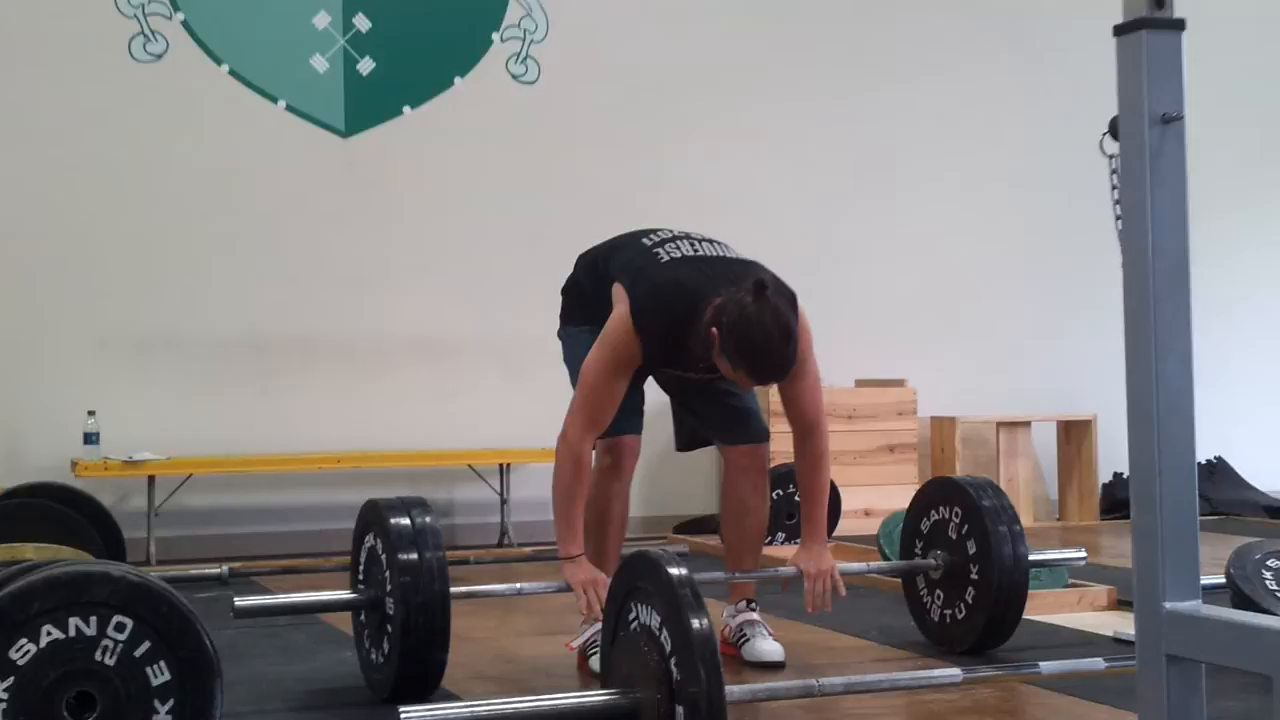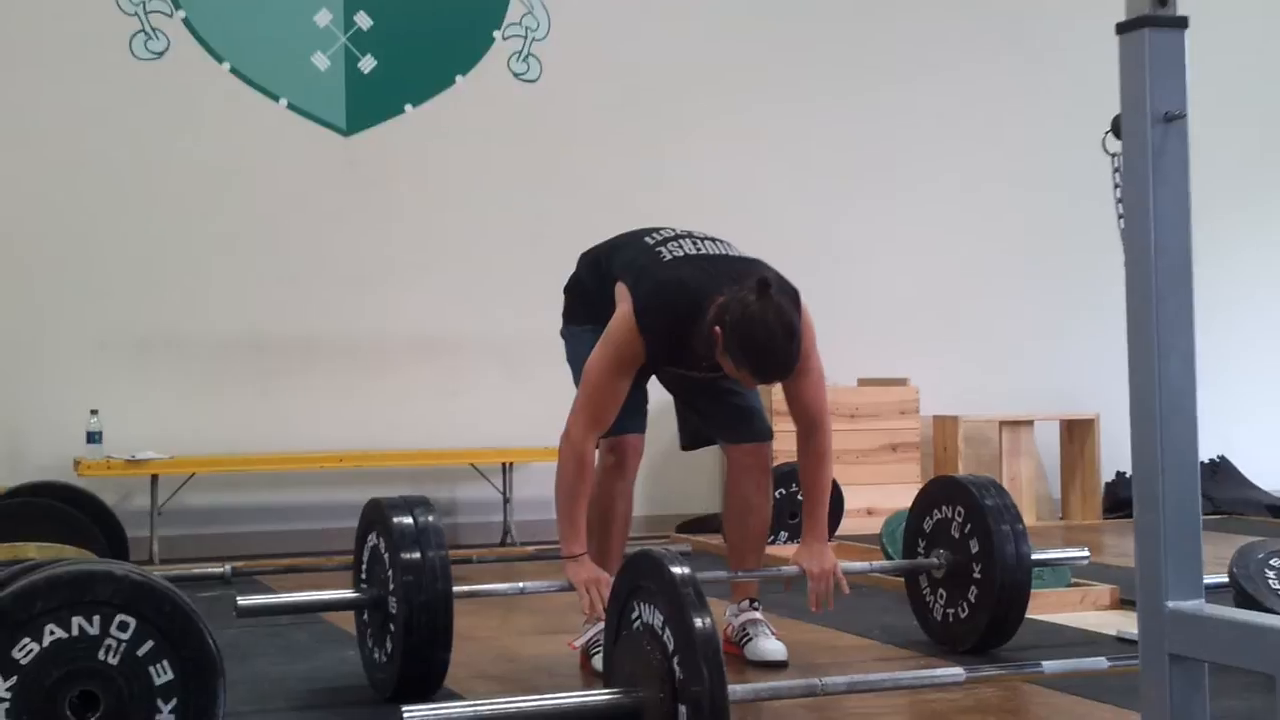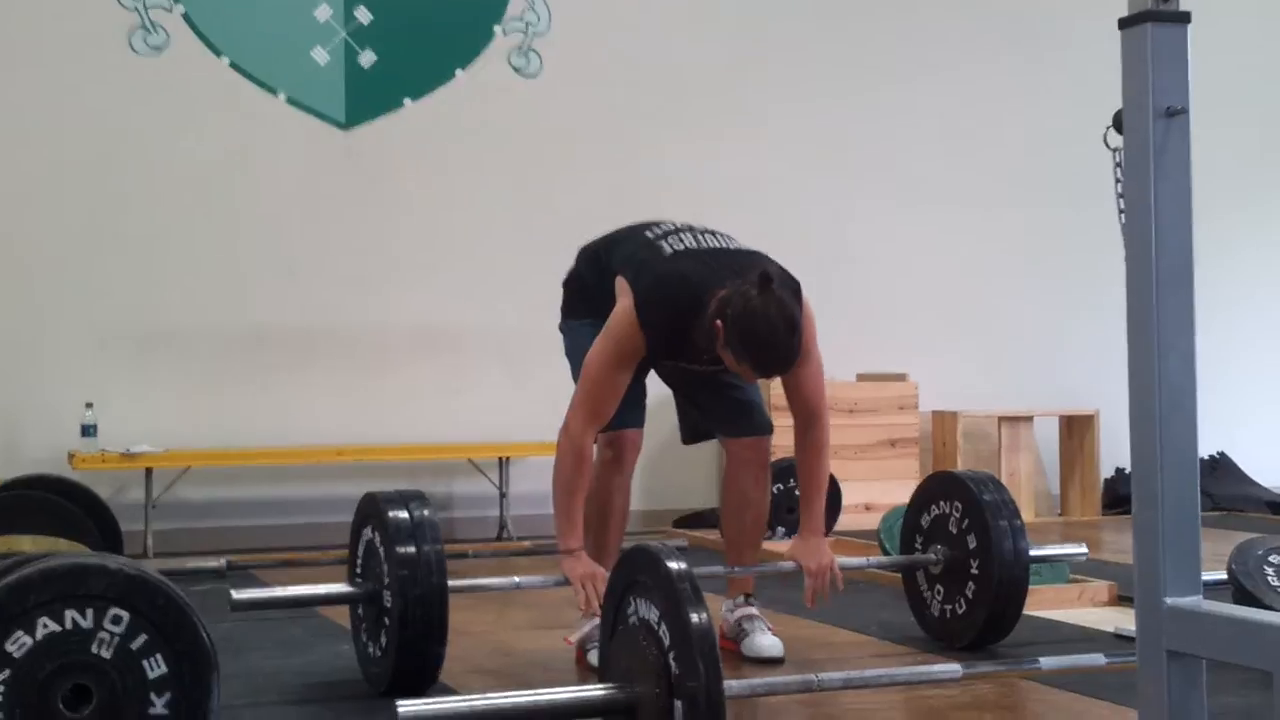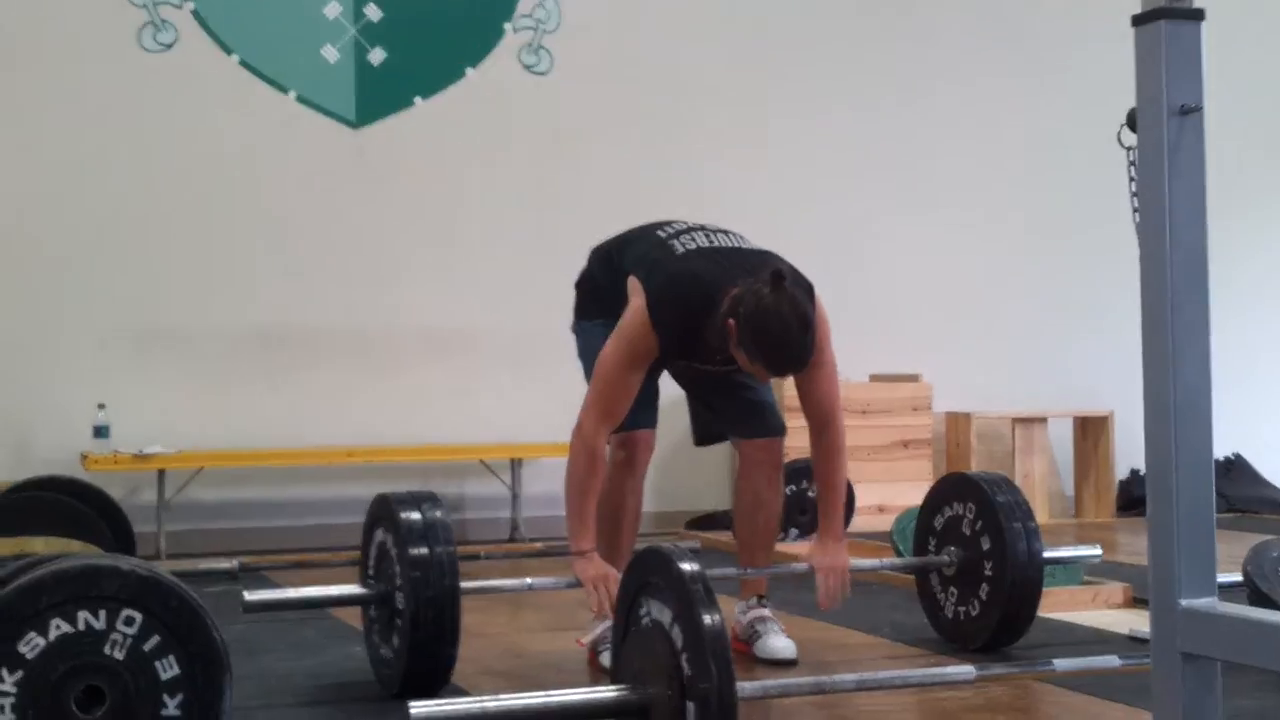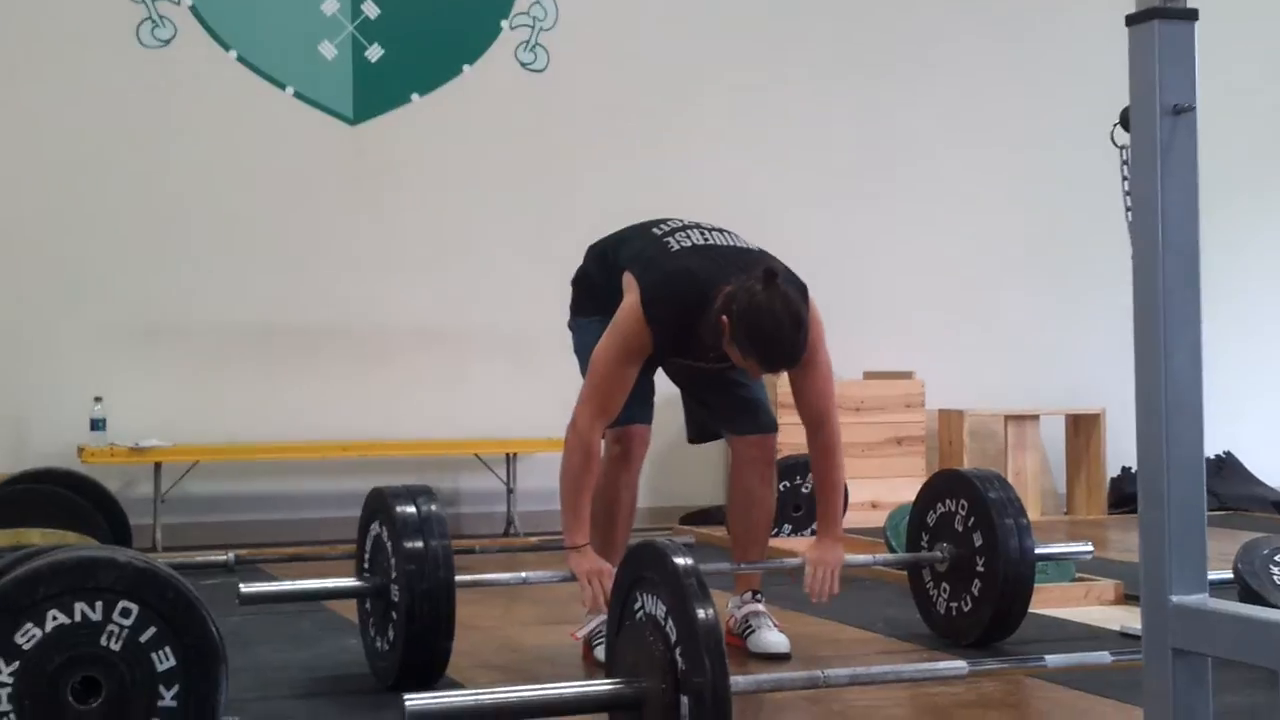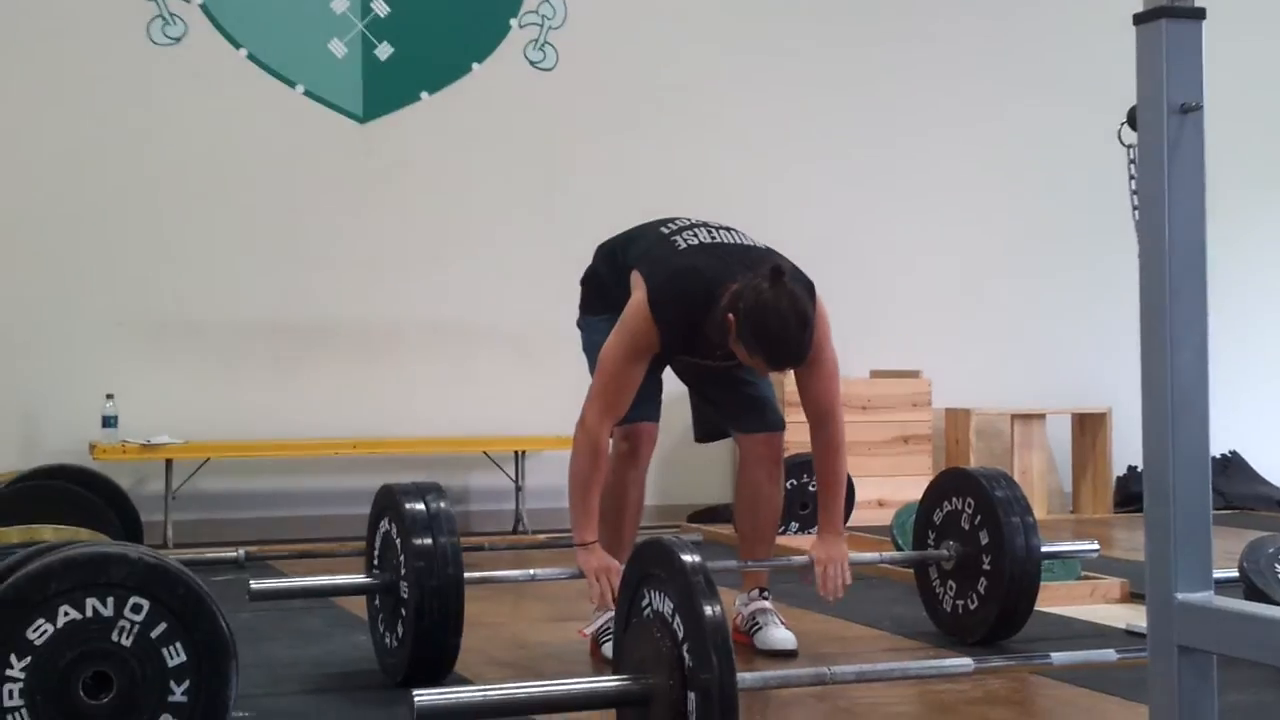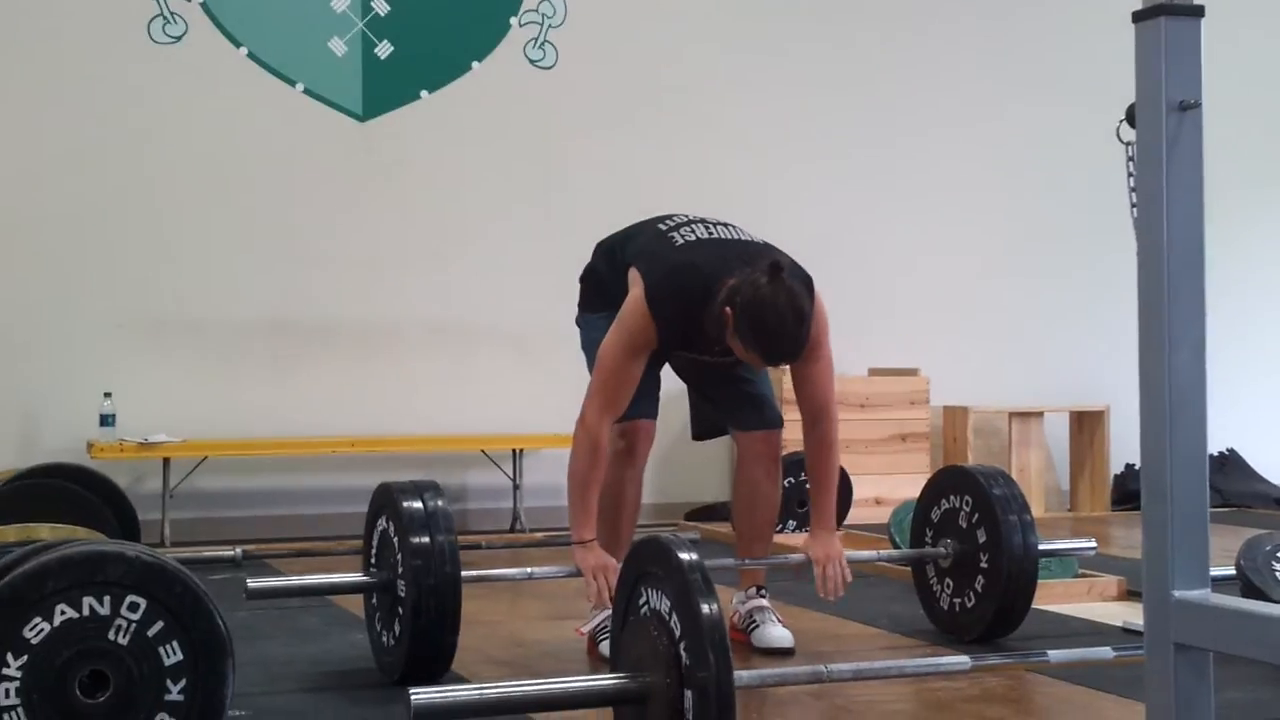
dt=0.1s
person 1, frame 1
left shoulder: (782, 319)
right shoulder: (633, 319)
left elbow: (810, 431)
right elbow: (576, 436)
left wrist: (814, 542)
right wrist: (572, 556)
left hip: (697, 316)
right hip: (596, 311)
left knee: (751, 450)
right knee: (618, 449)
left ankle: (742, 615)
right ankle: (599, 624)
person 1, frame 2
left shoulder: (786, 317)
right shoulder: (637, 318)
left elbow: (814, 428)
right elbow: (579, 434)
left wrist: (815, 540)
right wrist: (575, 555)
left hip: (701, 313)
right hip: (598, 308)
left knee: (754, 448)
right knee: (621, 447)
left ankle: (744, 614)
right ankle: (602, 623)
person 1, frame 3
left shoulder: (788, 313)
right shoulder: (638, 312)
left elbow: (812, 422)
right elbow: (578, 430)
left wrist: (812, 534)
right wrist: (571, 550)
left hip: (697, 319)
right hip: (599, 304)
left knee: (752, 443)
right knee: (620, 441)
left ankle: (740, 610)
right ankle: (599, 620)
person 1, frame 4
left shoulder: (801, 313)
right shoulder: (652, 312)
left elbow: (827, 426)
right elbow: (591, 431)
left wrist: (831, 538)
right wrist: (583, 552)
left hip: (710, 310)
right hip: (612, 304)
left knee: (765, 444)
right knee: (632, 442)
left ankle: (753, 611)
right ankle: (611, 621)
person 1, frame 5
left shoulder: (795, 311)
right shoulder: (645, 308)
left elbow: (822, 425)
right elbow: (586, 426)
left wrist: (829, 536)
right wrist: (579, 546)
left hip: (705, 315)
right hip: (607, 300)
left knee: (759, 442)
right knee: (628, 439)
left ankle: (747, 606)
right ankle: (605, 614)
person 1, frame 6
left shoulder: (802, 309)
right shoulder: (654, 306)
left elbow: (827, 422)
right elbow: (594, 424)
left wrist: (831, 533)
right wrist: (587, 543)
left hip: (711, 317)
right hip: (615, 298)
left knee: (766, 440)
right knee: (636, 436)
left ankle: (754, 603)
right ankle: (613, 611)
person 1, frame 7
left shoulder: (800, 305)
right shoulder: (651, 301)
left elbow: (820, 420)
right elbow: (595, 420)
left wrist: (824, 530)
right wrist: (584, 541)
left hip: (711, 322)
right hip: (614, 298)
left knee: (764, 437)
right knee: (633, 434)
left ankle: (751, 602)
right ankle: (609, 609)
